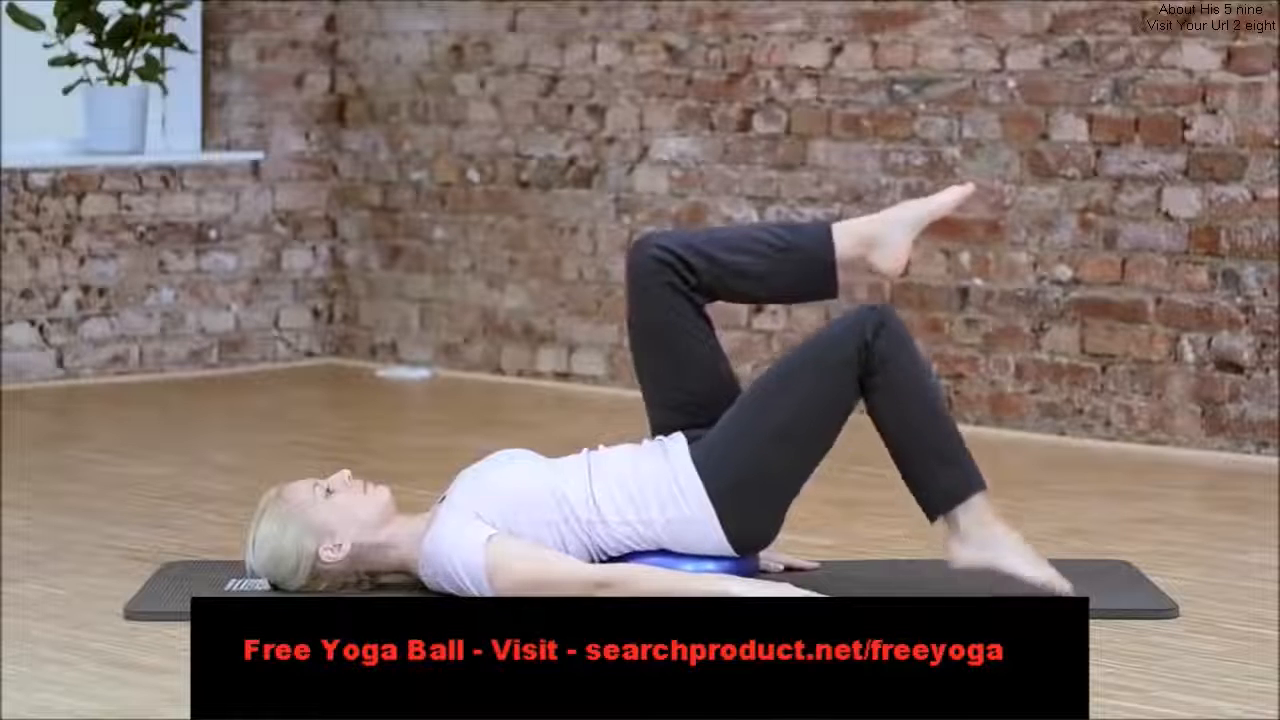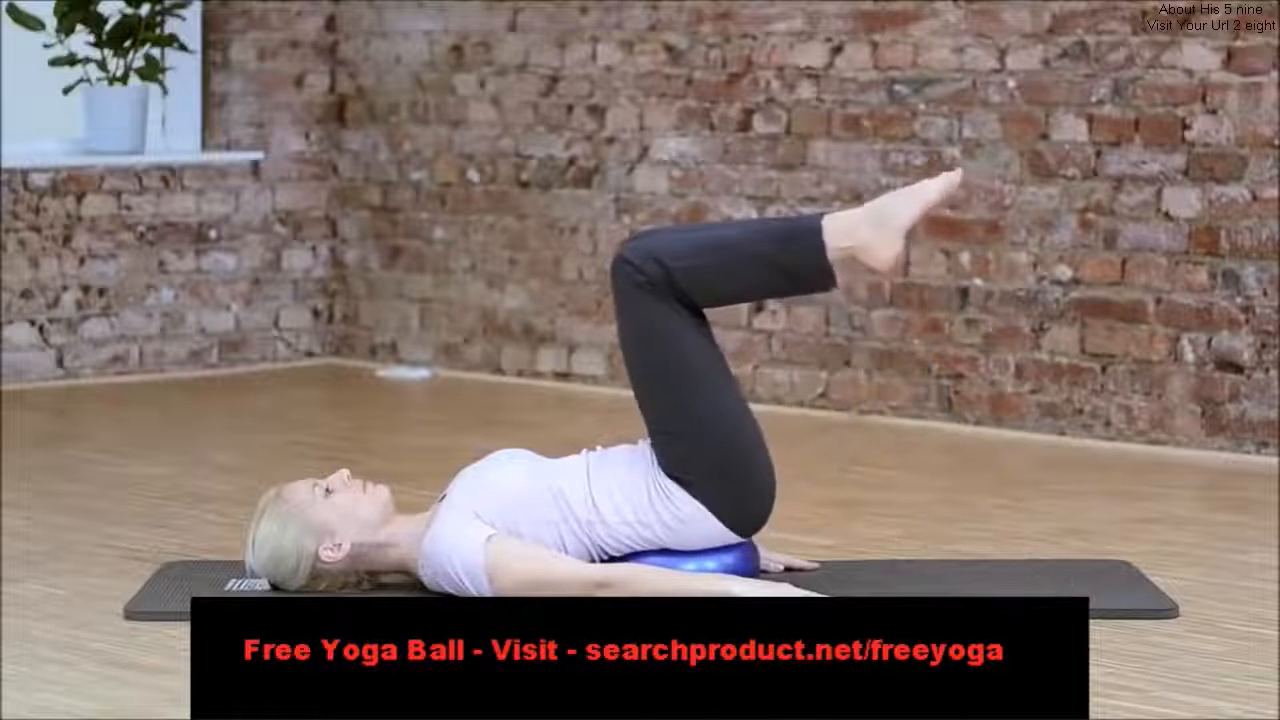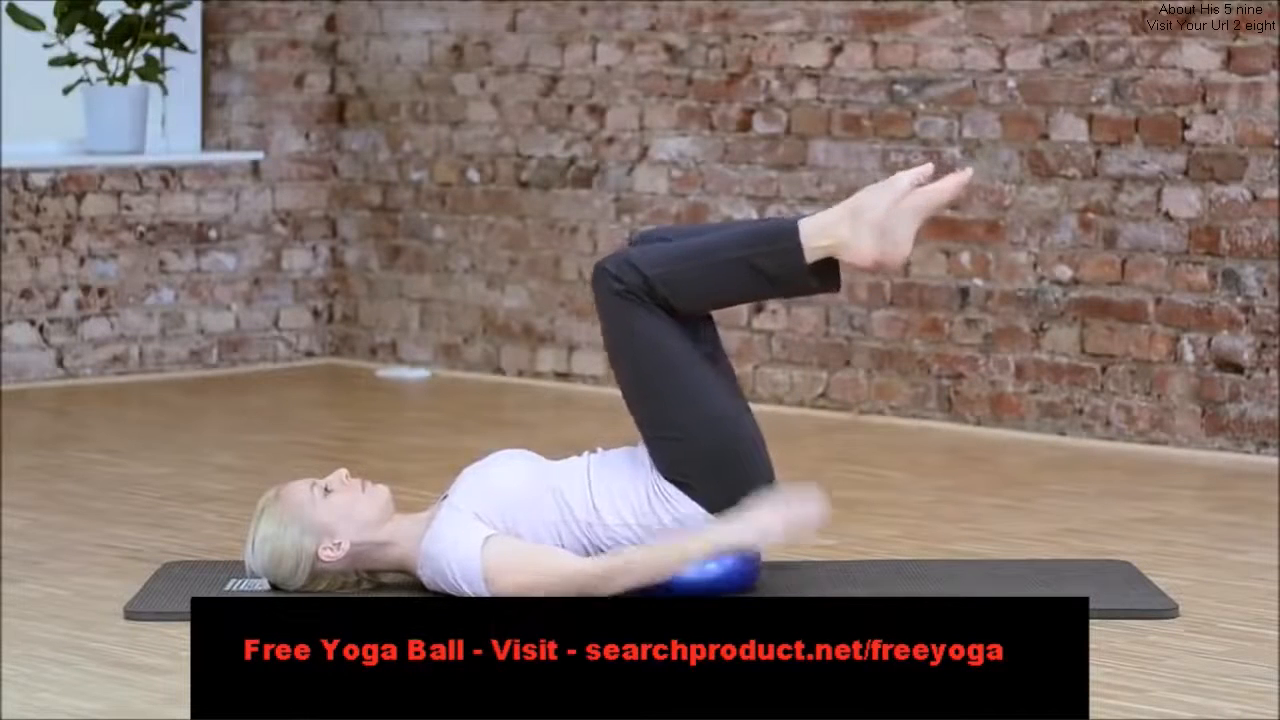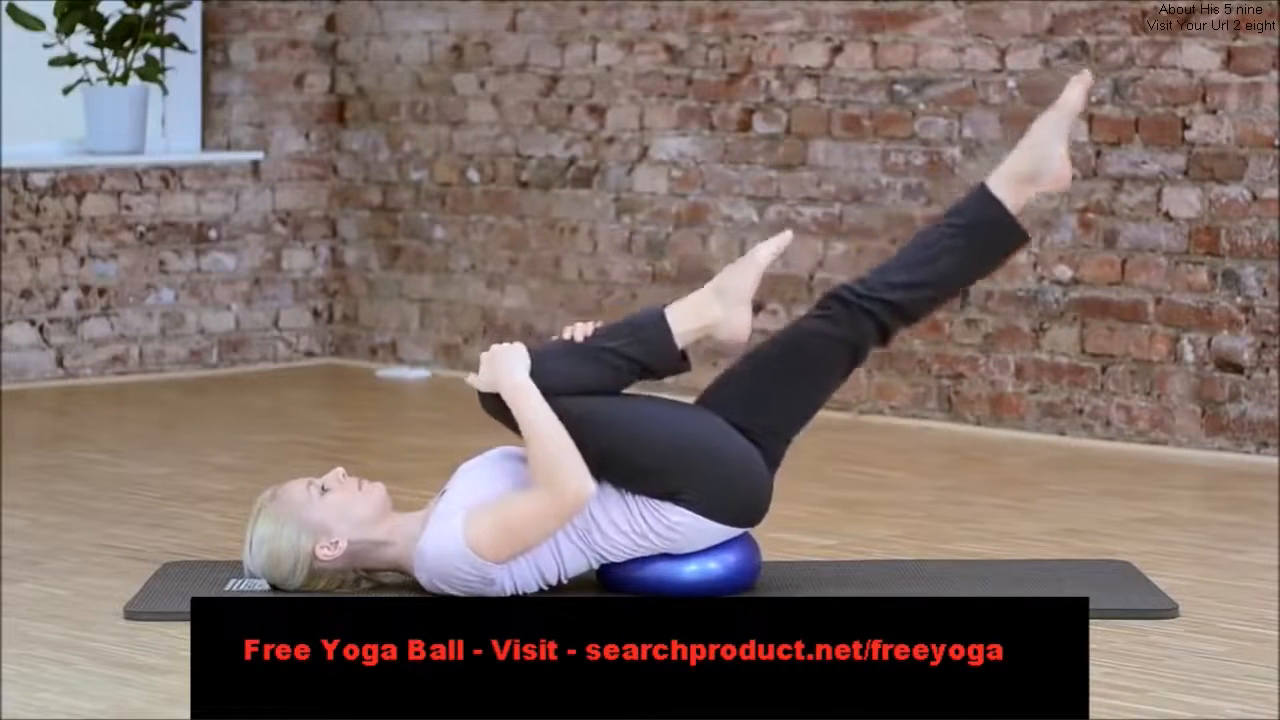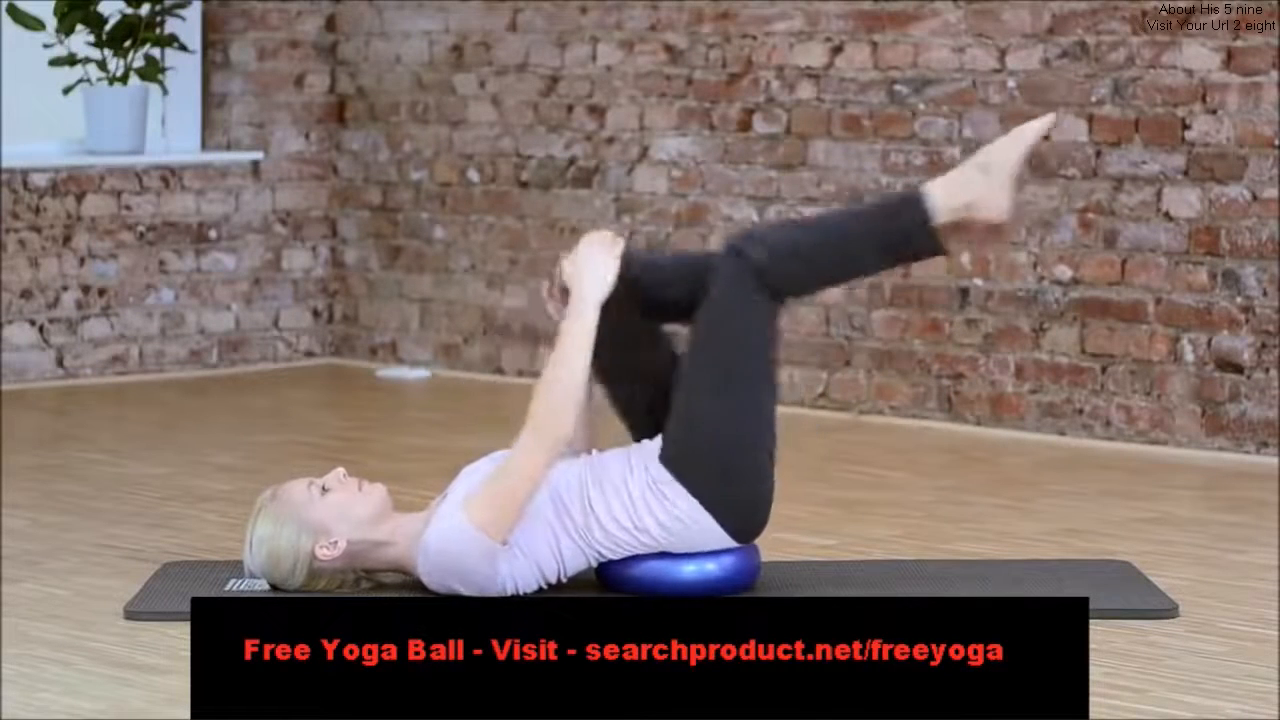
dt=1s
person 1, frame 1
left shoulder: (450, 517)
right shoulder: (449, 554)
right elbow: (599, 583)
right wrist: (750, 591)
left hip: (685, 465)
right hip: (717, 492)
left knee: (658, 260)
right knee: (866, 330)
left ankle: (862, 238)
right ankle: (972, 527)
person 1, frame 2
left shoulder: (450, 515)
right shoulder: (446, 552)
right elbow: (597, 582)
right wrist: (745, 590)
left hip: (693, 493)
right hip: (713, 493)
left knee: (647, 265)
right knee: (641, 270)
left ankle: (853, 230)
right ankle: (852, 234)
person 1, frame 3
left shoulder: (447, 521)
right shoulder: (450, 555)
right elbow: (598, 575)
right wrist: (738, 528)
left hip: (694, 482)
right hip: (712, 493)
left knee: (656, 255)
right knee: (624, 279)
left ankle: (840, 238)
right ankle: (831, 234)
person 1, frame 4
left shoulder: (444, 520)
right shoulder: (449, 556)
right elbow: (571, 493)
left wrist: (564, 369)
right wrist: (520, 386)
left hip: (707, 470)
right hip: (713, 487)
right knee: (511, 382)
left ankle: (1016, 182)
right ankle: (698, 315)
person 1, frame 5
left shoulder: (439, 525)
right shoulder: (451, 551)
left elbow: (561, 452)
right elbow: (549, 435)
left wrist: (593, 297)
right wrist: (591, 294)
left hip: (664, 475)
right hip: (706, 499)
left knee: (597, 284)
right knee: (753, 262)
right ankle: (952, 201)
